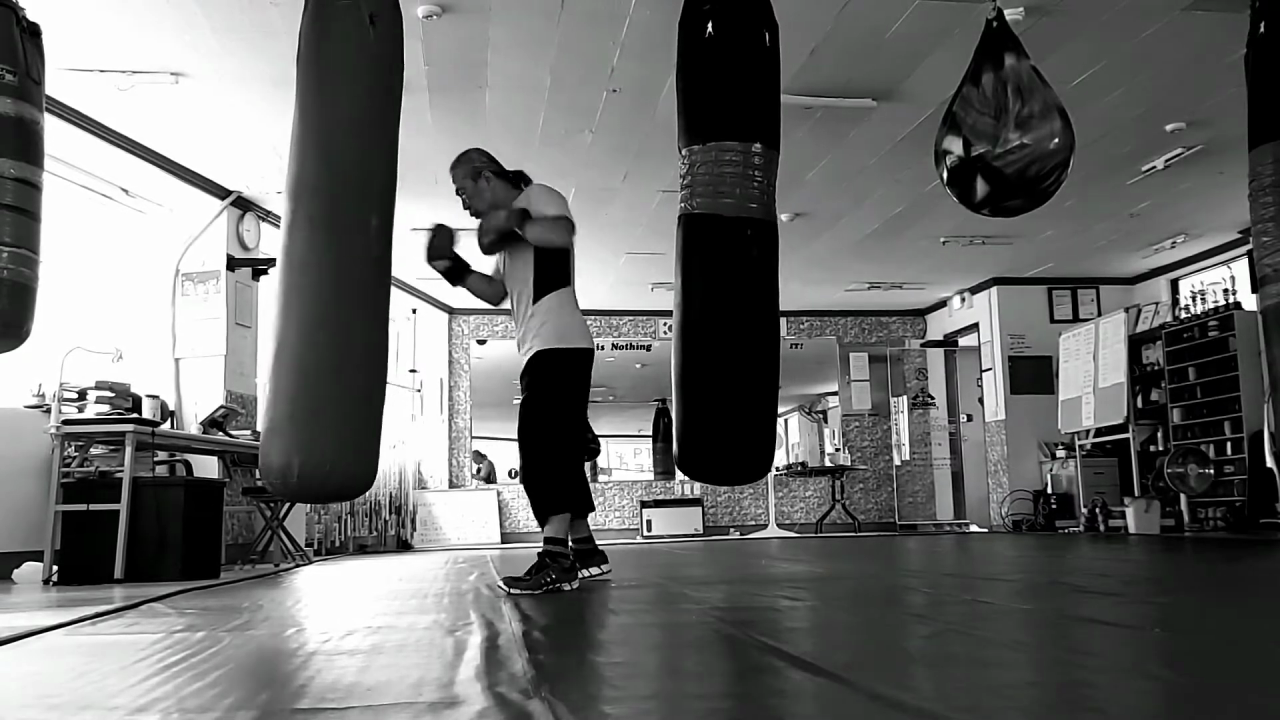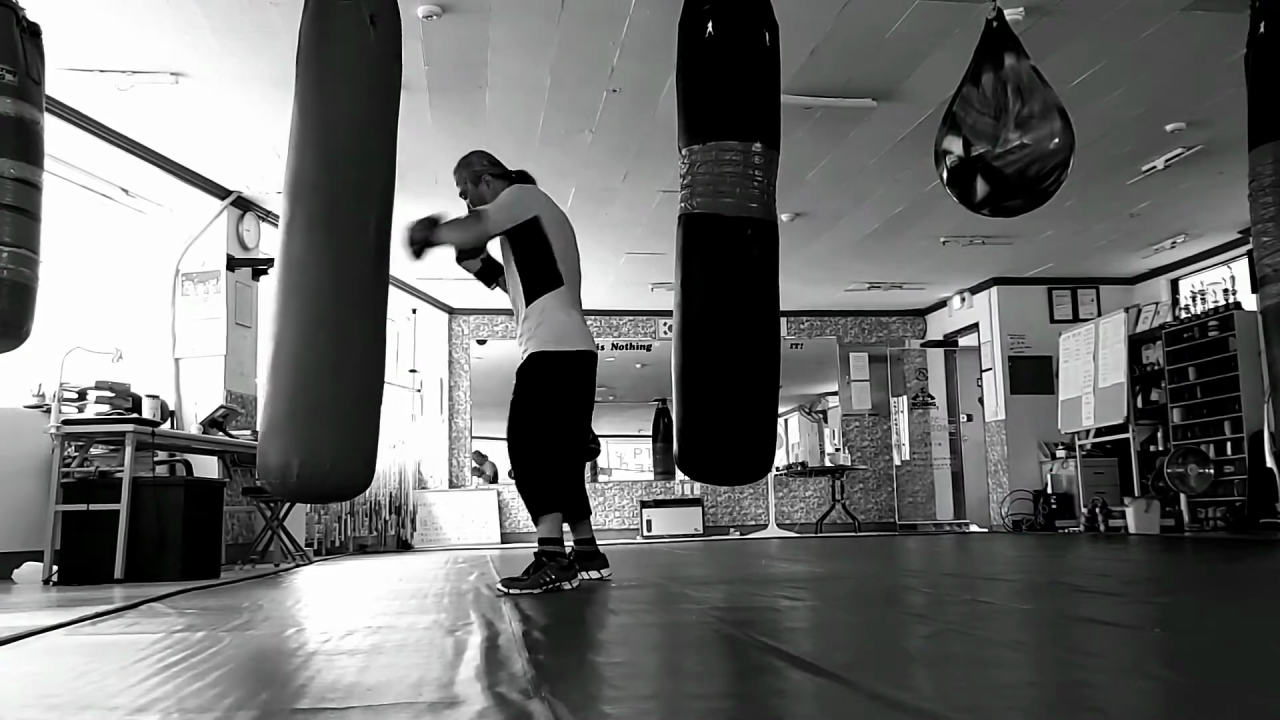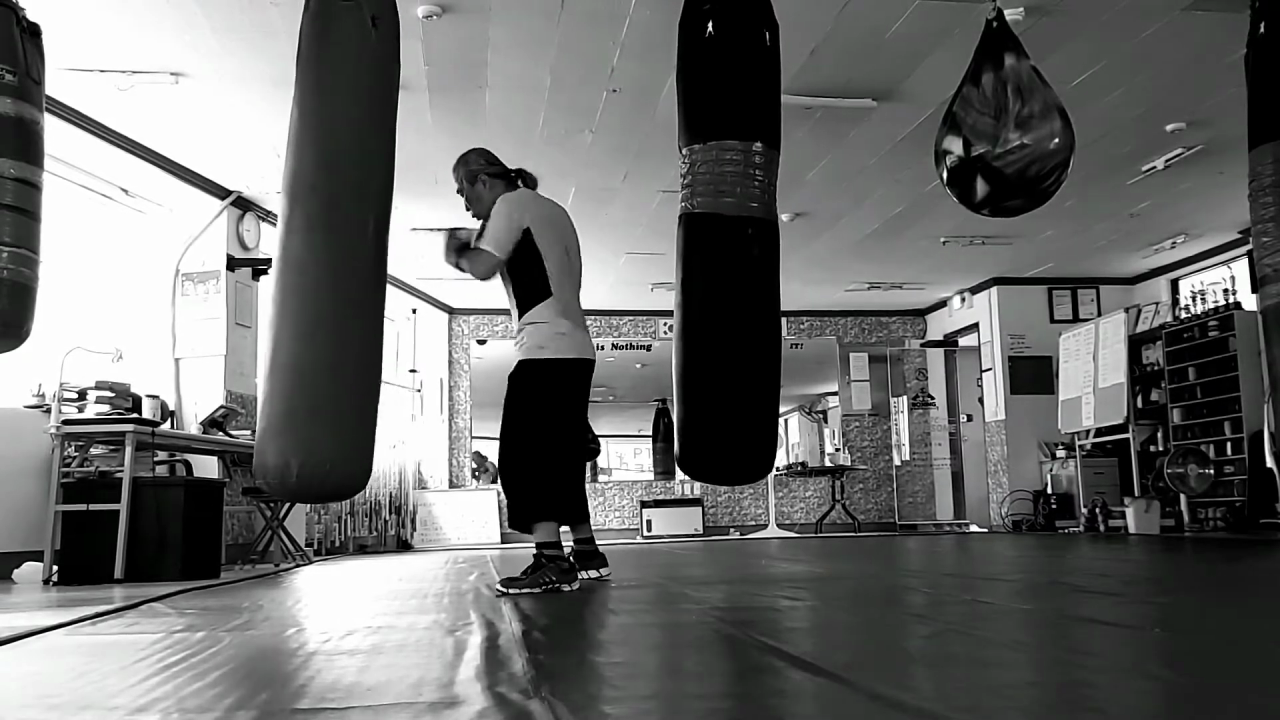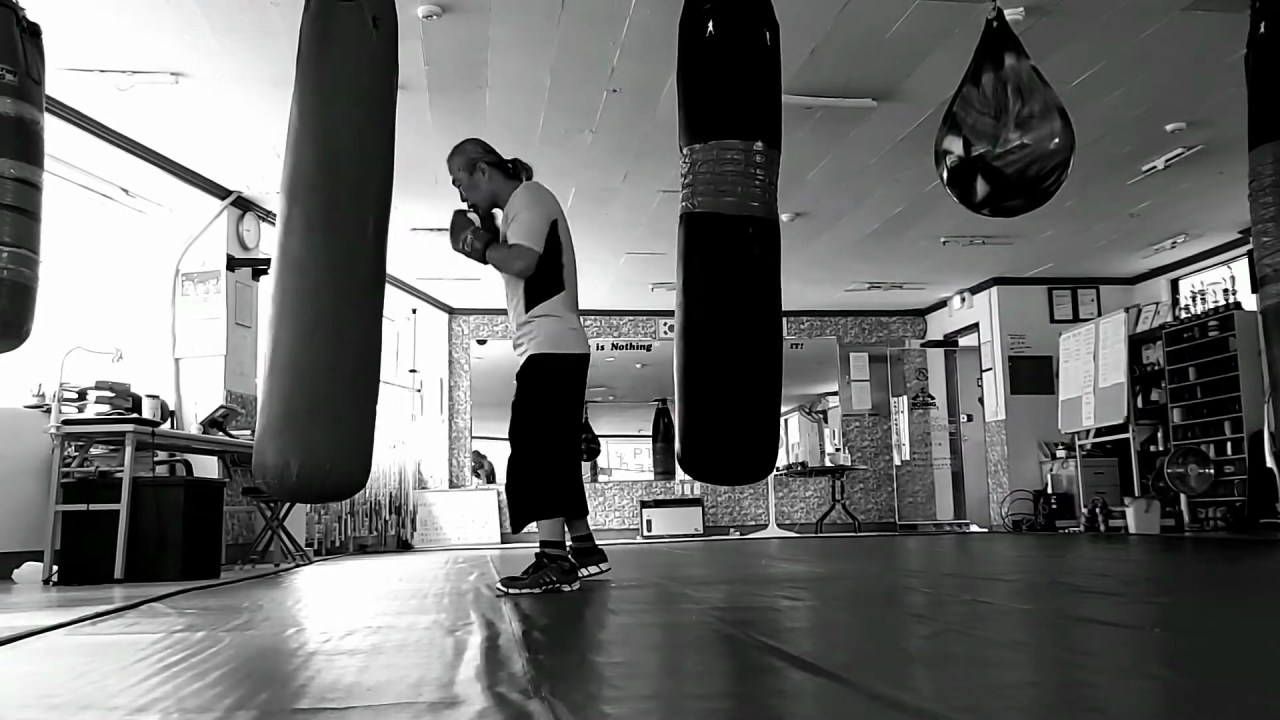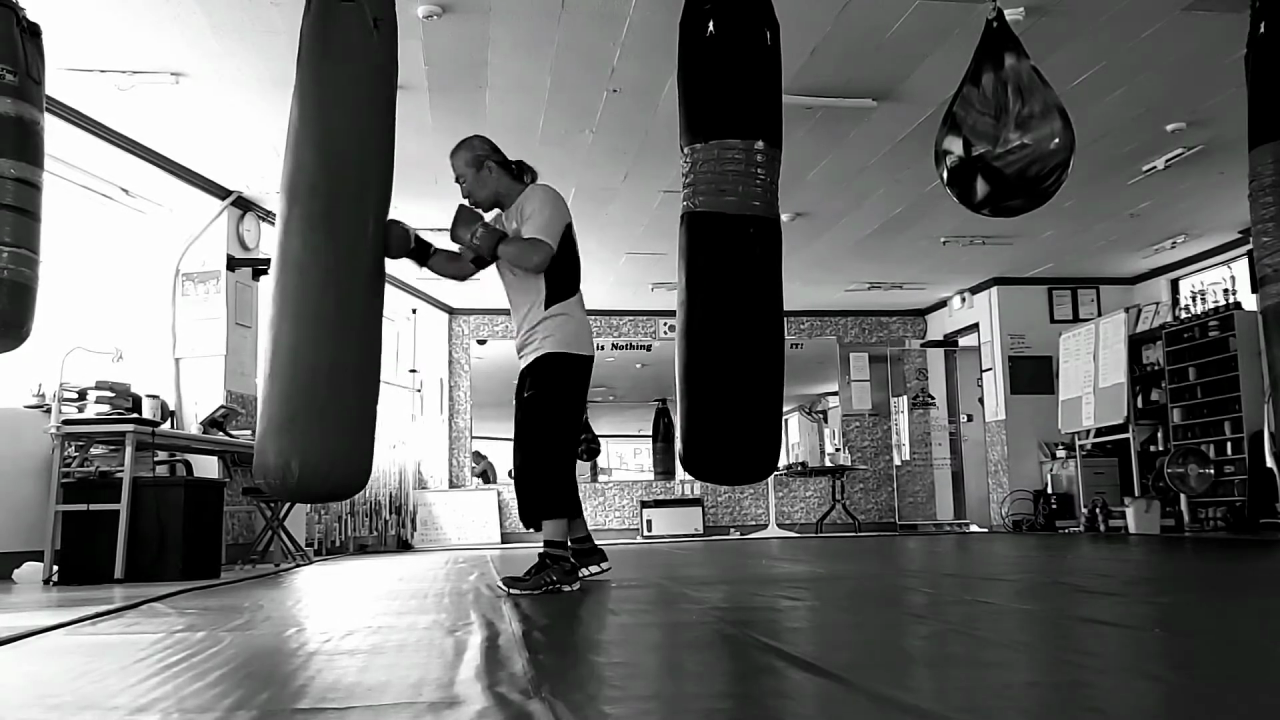
dt=0.1s
person 1, frame 1
left shoulder: (539, 198)
right shoulder: (512, 227)
left elbow: (562, 235)
right elbow: (496, 292)
left wrist: (510, 223)
right wrist: (449, 264)
left hip: (558, 346)
right hip: (545, 350)
left knee: (544, 446)
right knee: (556, 449)
left ankle: (557, 558)
right ankle: (584, 550)
person 1, frame 2
left shoulder: (518, 198)
right shoulder: (542, 212)
left elbow: (467, 232)
left wrist: (428, 232)
right wrist: (488, 265)
left hip: (554, 346)
right hip: (572, 348)
left knee: (530, 447)
right knee: (560, 454)
left ankle: (551, 559)
right ankle: (584, 552)
person 1, frame 3
left shoulder: (511, 204)
right shoulder: (551, 213)
left elbow: (484, 268)
left wrist: (460, 254)
right wrist: (482, 252)
left hip: (544, 354)
right hip: (573, 353)
left knee: (522, 455)
right knee: (559, 456)
left ankle: (551, 561)
right ankle: (587, 553)
person 1, frame 4
left shoulder: (528, 198)
right shoulder: (521, 213)
left elbow: (520, 263)
right elbow: (525, 271)
left wrist: (481, 242)
right wrist: (476, 245)
left hip: (551, 351)
right hip: (546, 353)
left knee: (533, 457)
right knee: (551, 455)
left ankle: (553, 561)
right ankle: (584, 551)
person 1, frame 5
left shoulder: (541, 198)
right shoulder: (508, 217)
left elbow: (537, 259)
right elbow: (462, 268)
left wrist: (491, 243)
right wrist: (413, 248)
left hip: (559, 347)
right hip: (543, 351)
left knee: (541, 451)
right knee: (547, 452)
left ankle: (556, 560)
right ankle: (582, 550)
